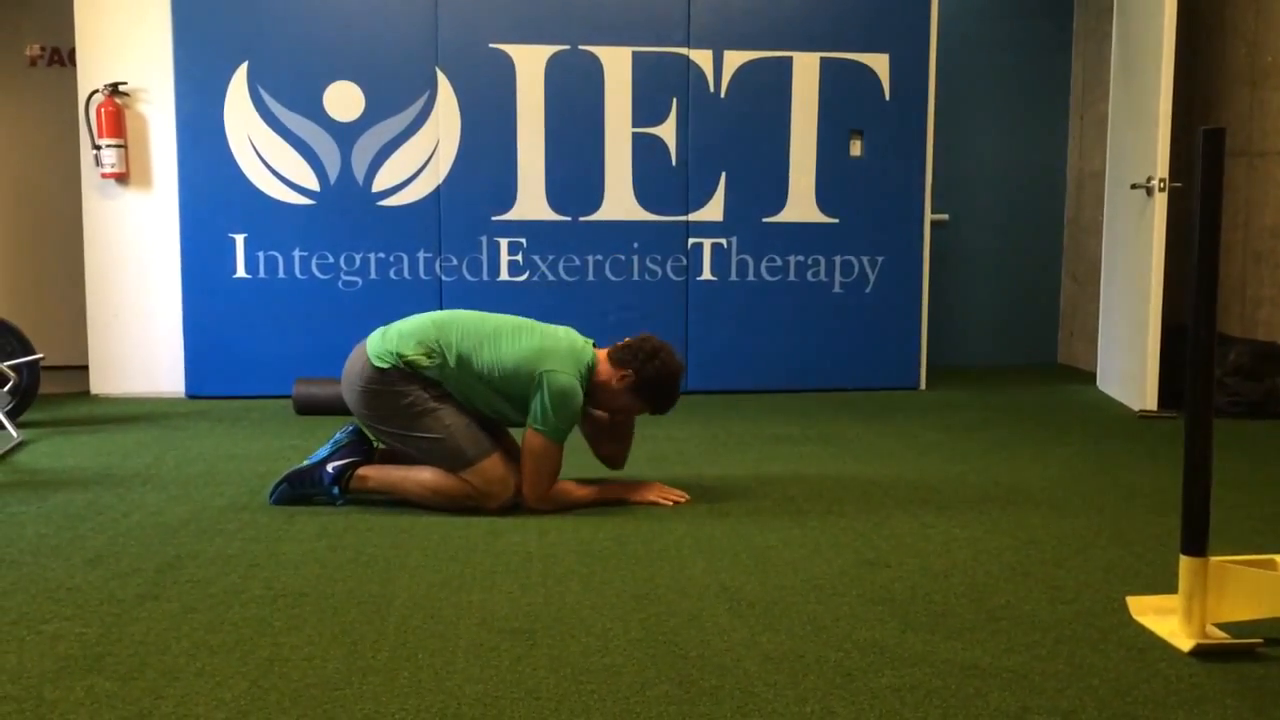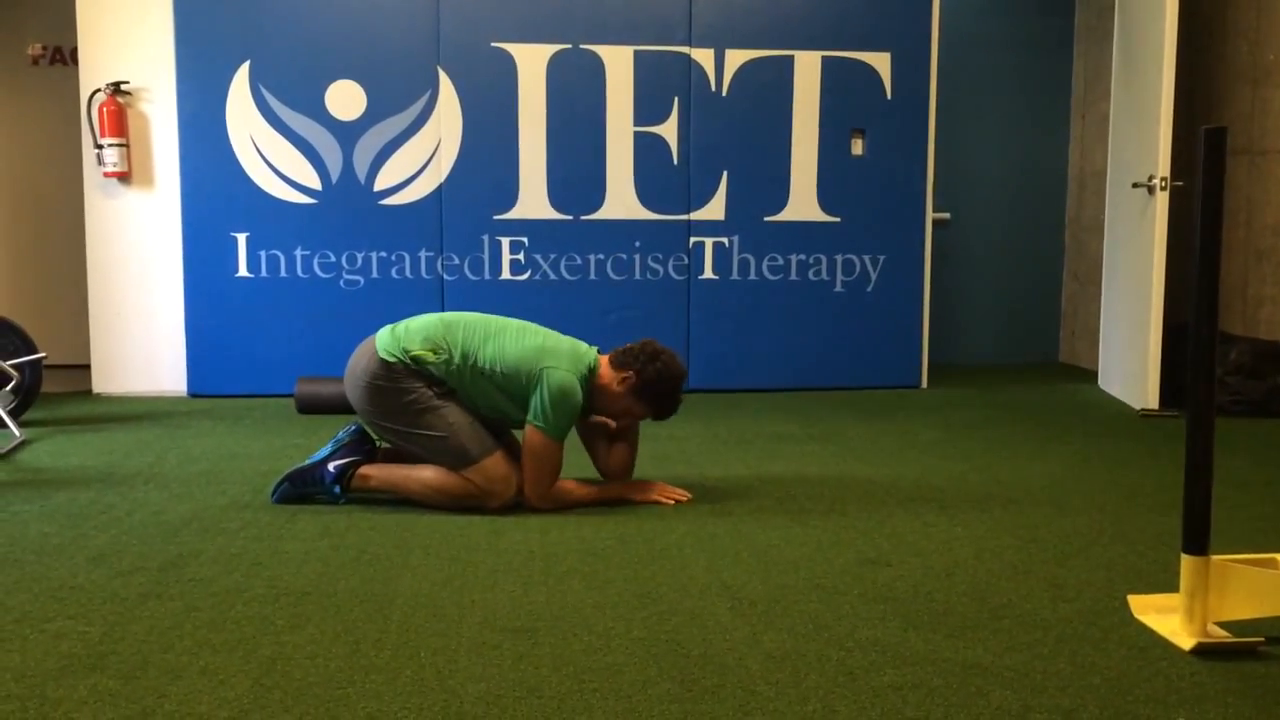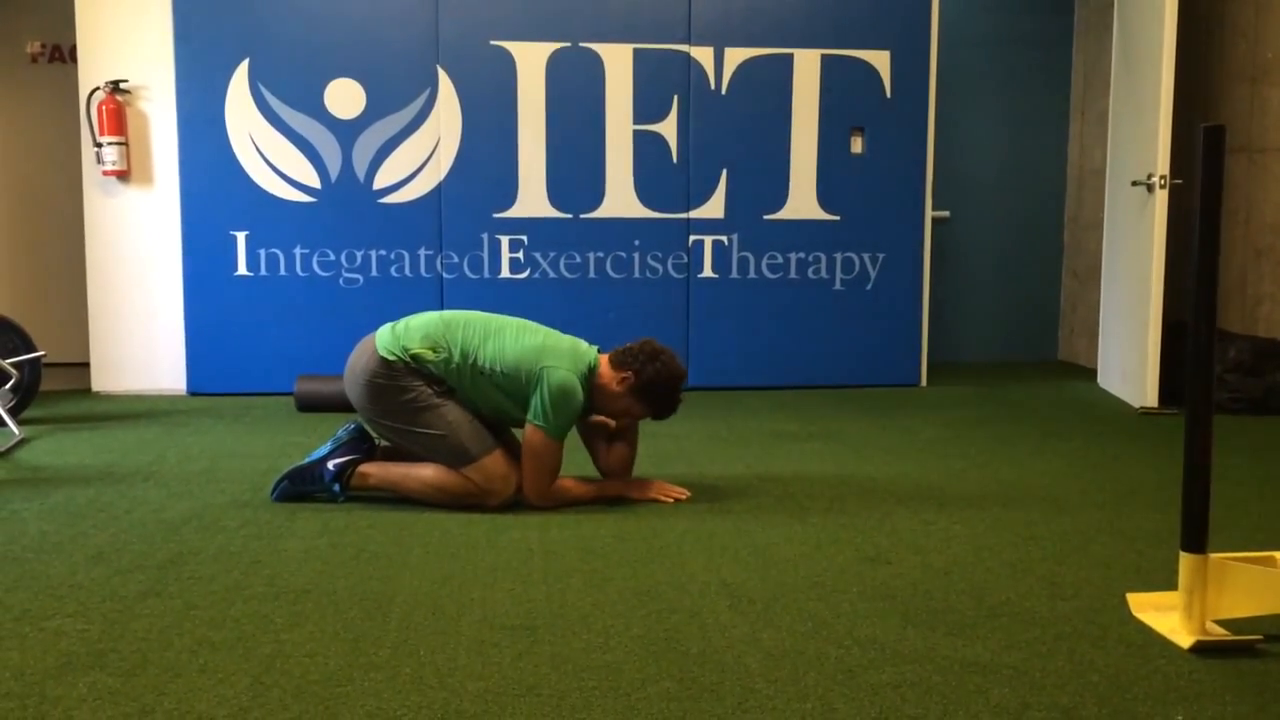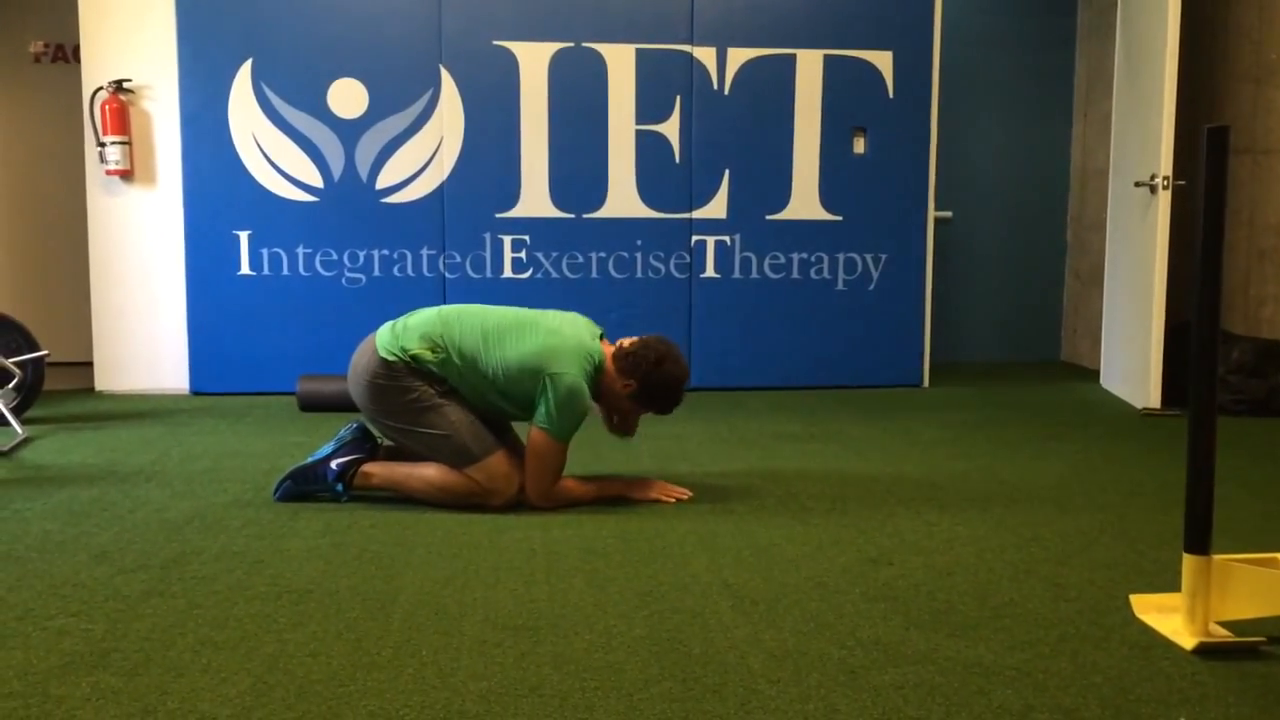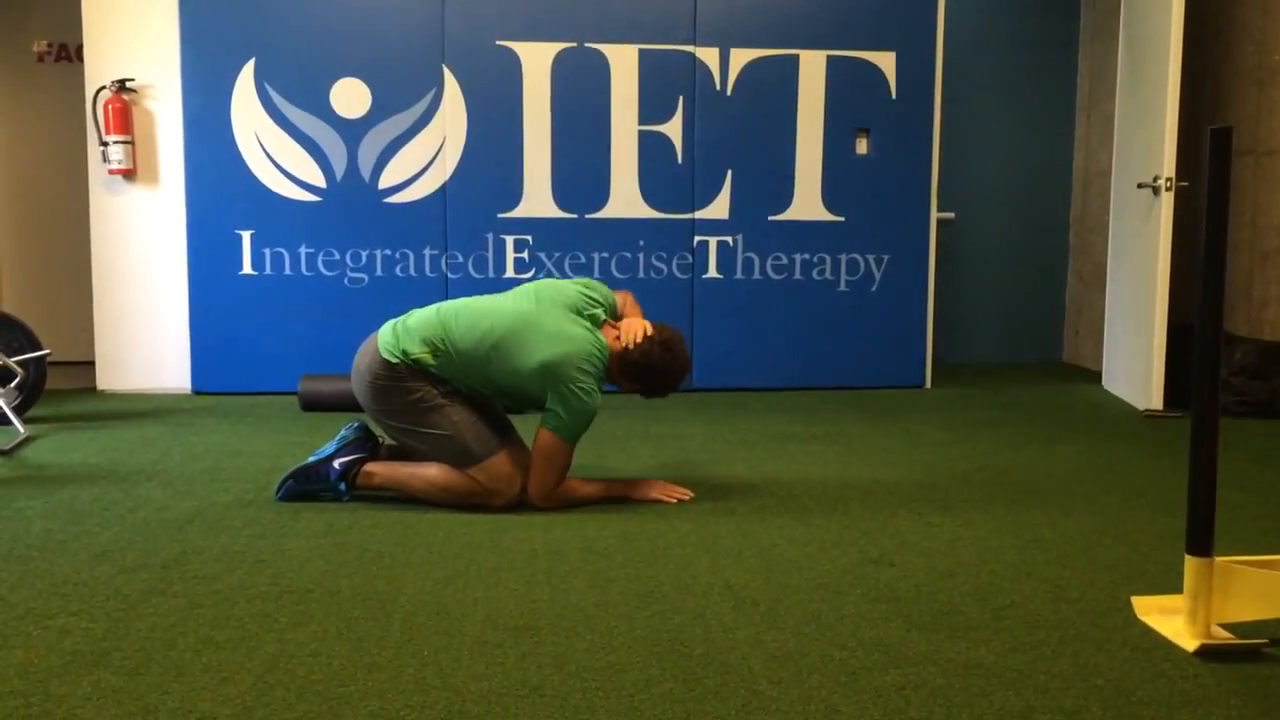
dt=0.3s
person 1, frame 1
left shoulder: (577, 347)
right shoulder: (562, 381)
left elbow: (612, 456)
right elbow: (537, 494)
left wrist: (624, 408)
right wrist: (627, 492)
left hip: (393, 360)
right hip: (384, 375)
left knee: (509, 467)
right knee: (497, 489)
left ankle: (368, 452)
right ankle: (347, 476)
person 1, frame 2
left shoulder: (585, 368)
right shoulder: (563, 382)
left elbow: (613, 469)
right elbow: (539, 493)
left wrist: (629, 418)
right wrist: (630, 491)
left hip: (400, 360)
right hip: (386, 372)
left knee: (512, 466)
right knee: (499, 486)
left ankle: (369, 451)
right ankle: (348, 475)
person 1, frame 3
left shoulder: (585, 366)
right shoulder: (563, 381)
left elbow: (613, 466)
right elbow: (538, 491)
left wrist: (629, 415)
right wrist: (627, 489)
left hip: (400, 359)
right hip: (386, 370)
left knee: (510, 464)
right knee: (498, 485)
left ankle: (370, 448)
right ankle: (349, 472)
person 1, frame 4
left shoulder: (587, 332)
right shoulder: (570, 382)
left elbow: (623, 427)
right elbow: (540, 492)
left wrist: (630, 354)
right wrist: (629, 487)
left hip: (401, 351)
right hip: (389, 371)
left knee: (514, 466)
right knee: (502, 485)
left ankle: (372, 450)
right ankle: (352, 472)
person 1, frame 5
left shoulder: (588, 297)
right shoulder: (578, 384)
left elbow: (625, 300)
right elbow: (542, 492)
left wrist: (635, 320)
right wrist: (629, 488)
left hip: (403, 347)
right hip: (392, 371)
left knee: (516, 464)
right knee: (504, 486)
left ankle: (375, 448)
right ankle: (354, 471)
